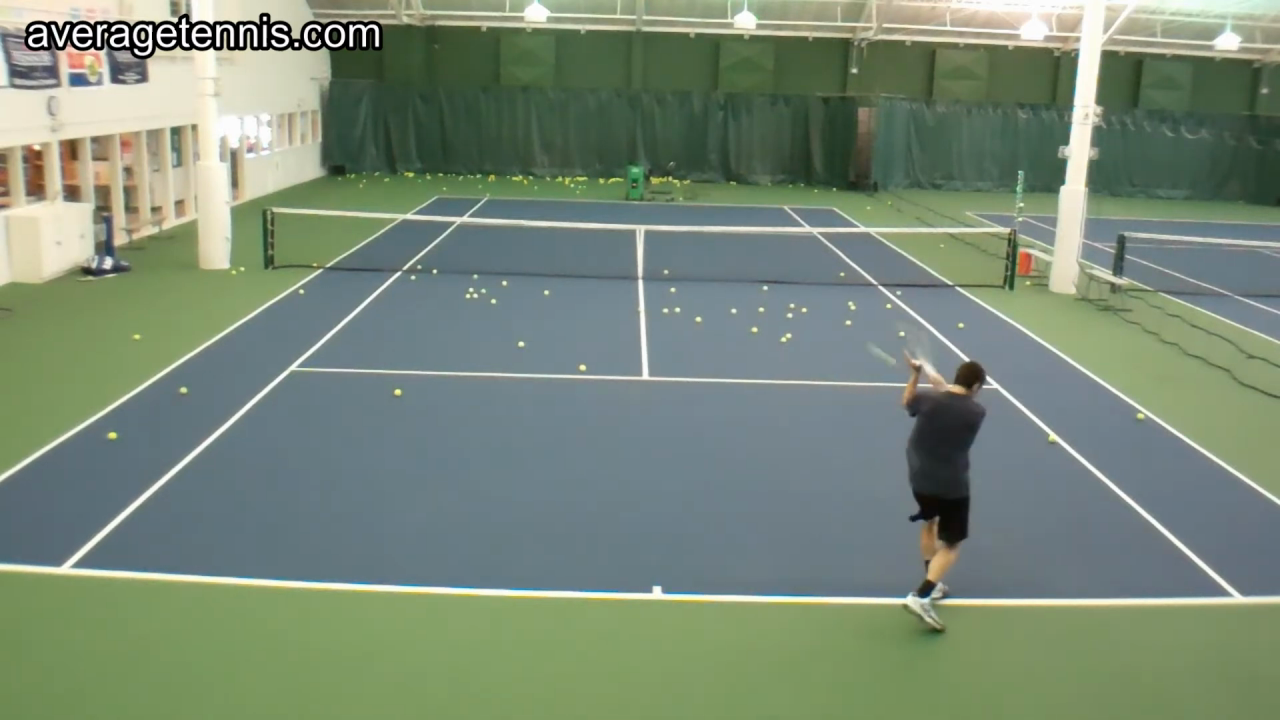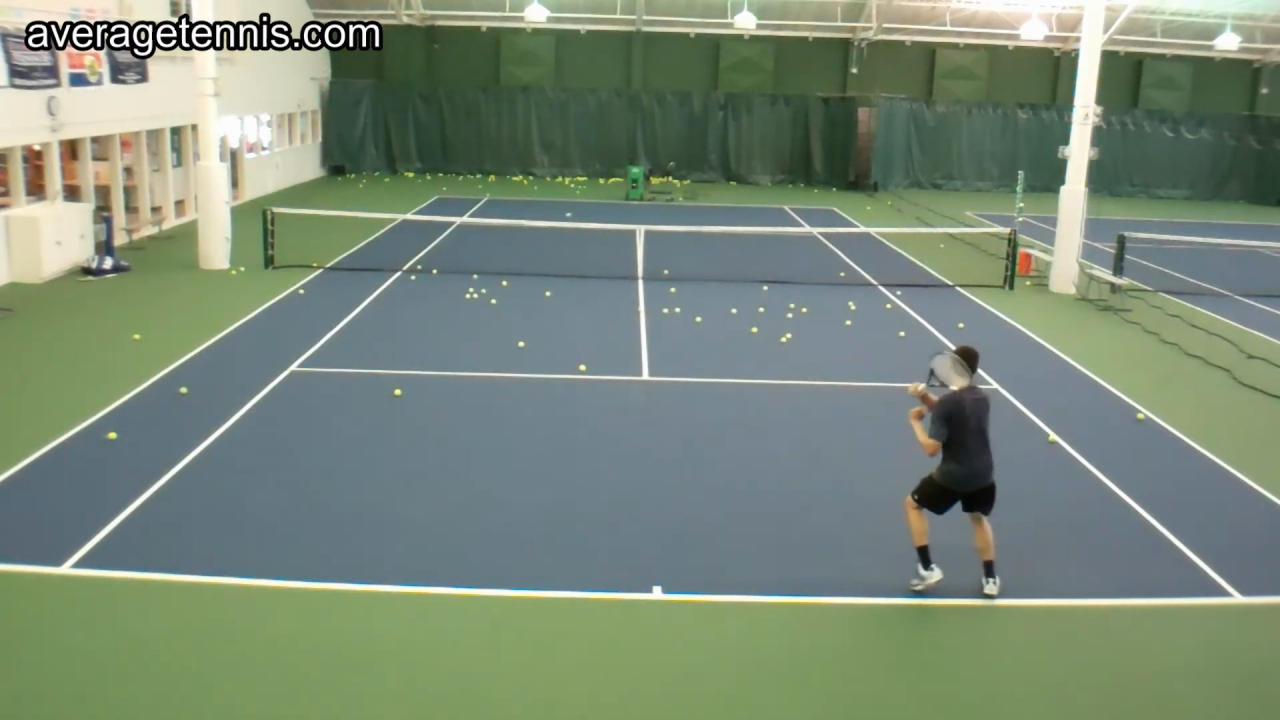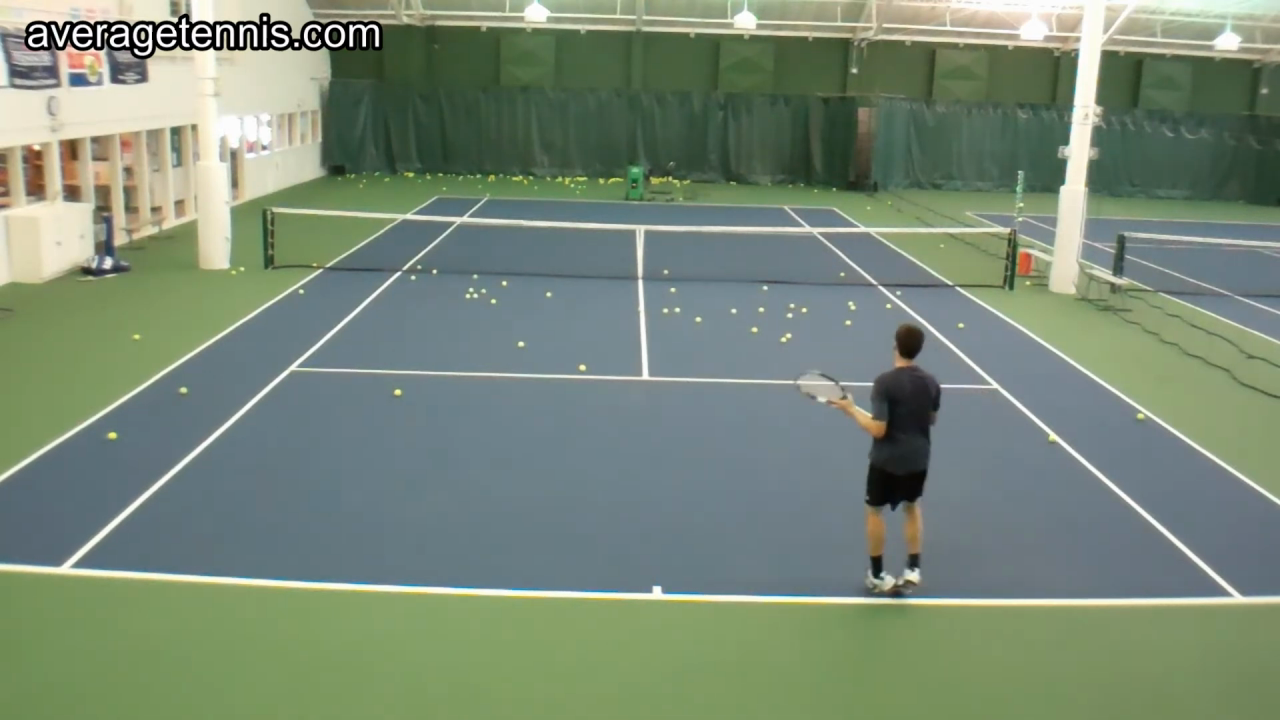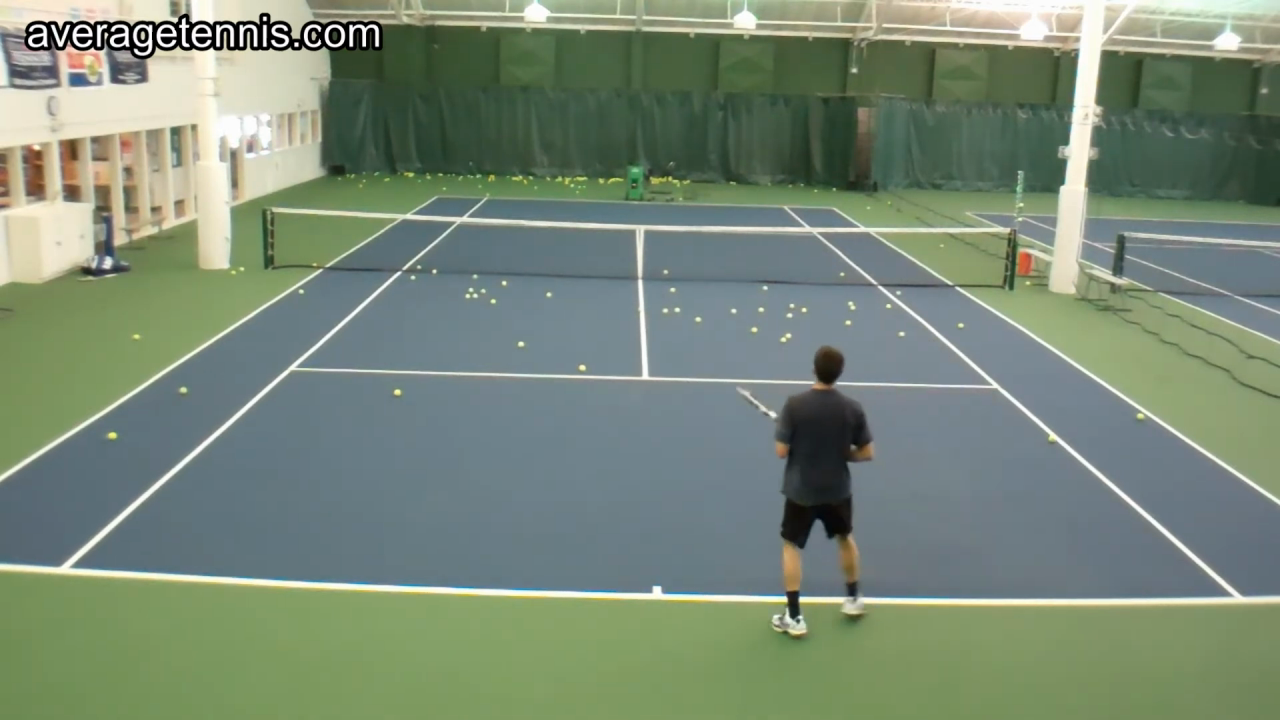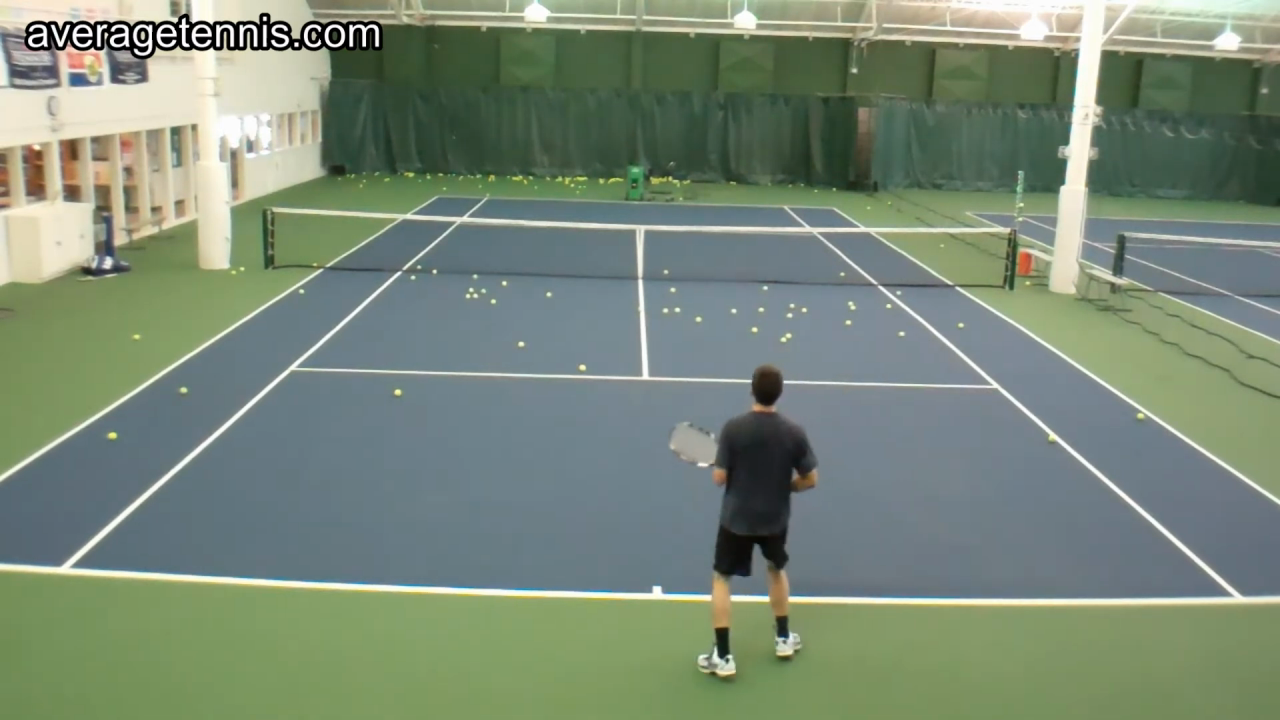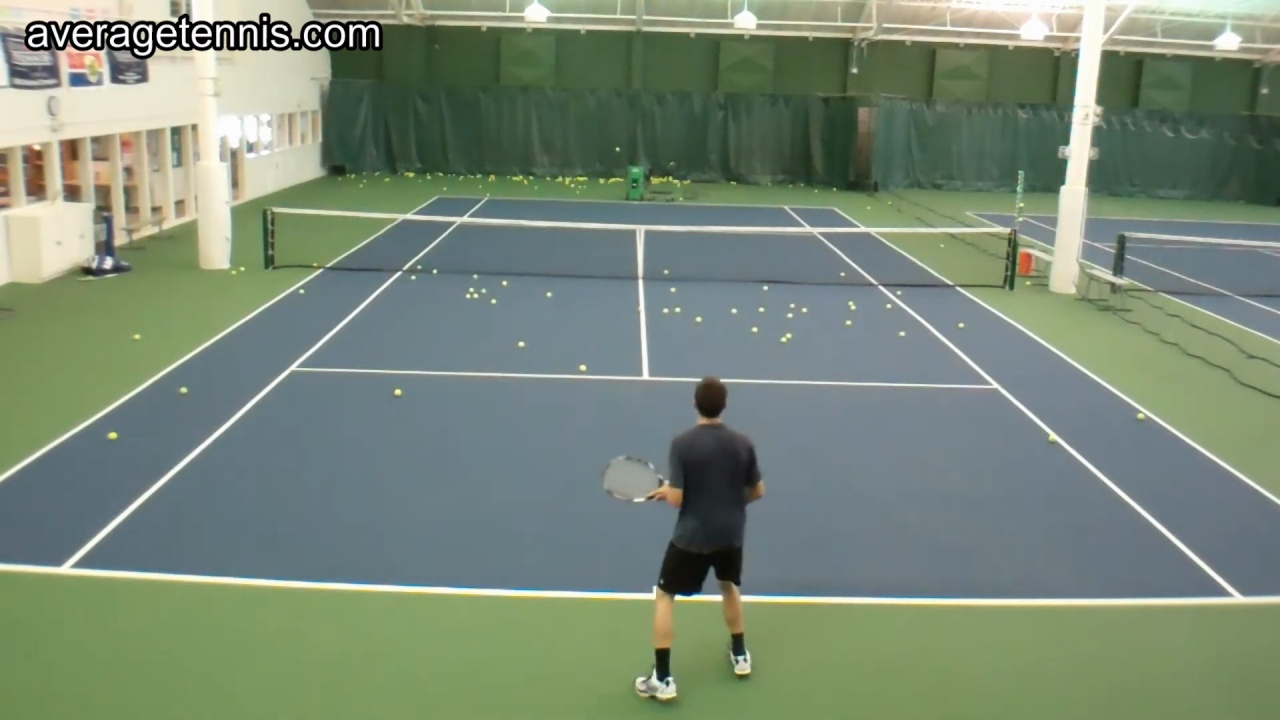
dt=0.5s
person 1, frame 1
left shoulder: (925, 398)
right shoulder: (978, 412)
left elbow: (907, 404)
left wrist: (915, 375)
right wrist: (934, 377)
left hip: (922, 479)
right hip: (954, 487)
left knee: (929, 523)
right knee: (951, 546)
left ankle: (933, 583)
right ankle: (921, 597)
person 1, frame 2
left shoulder: (947, 403)
right shoulder: (982, 397)
left elbow: (932, 448)
left wrist: (915, 421)
right wrist: (925, 397)
left hip: (952, 476)
right hip: (983, 475)
left knee: (912, 504)
right knee: (979, 518)
left ankle: (927, 569)
right ankle: (990, 579)
person 1, frame 3
left shoulder: (884, 383)
right shoulder: (930, 382)
left elbow: (877, 430)
left wrist: (852, 411)
left hip: (888, 460)
right hip: (919, 459)
left knee: (874, 511)
right knee: (911, 507)
left ankle: (878, 575)
right ankle: (913, 569)
person 1, frame 4
left shoulder: (794, 405)
right shoulder: (853, 409)
left elbow: (781, 451)
right elbow: (867, 454)
left hip: (800, 490)
right hip: (837, 490)
left knee: (790, 546)
right knee: (844, 538)
left ankle: (794, 617)
right ankle: (853, 598)
person 1, frame 5
left shoulder: (733, 429)
right shoulder: (795, 433)
left elbow: (719, 478)
right elbow: (810, 481)
left hip: (737, 519)
right hip: (775, 519)
left knee: (721, 579)
right knee: (777, 571)
left ankle: (723, 656)
right ankle: (784, 638)
person 1, frame 6
left shoulder: (682, 443)
right shoulder: (743, 443)
left elbow: (677, 500)
right elbow: (757, 492)
left wrist: (665, 491)
left hip: (692, 536)
right hip: (731, 534)
left knee: (664, 596)
right knee: (728, 585)
left ankle: (662, 678)
right ankle: (740, 655)
